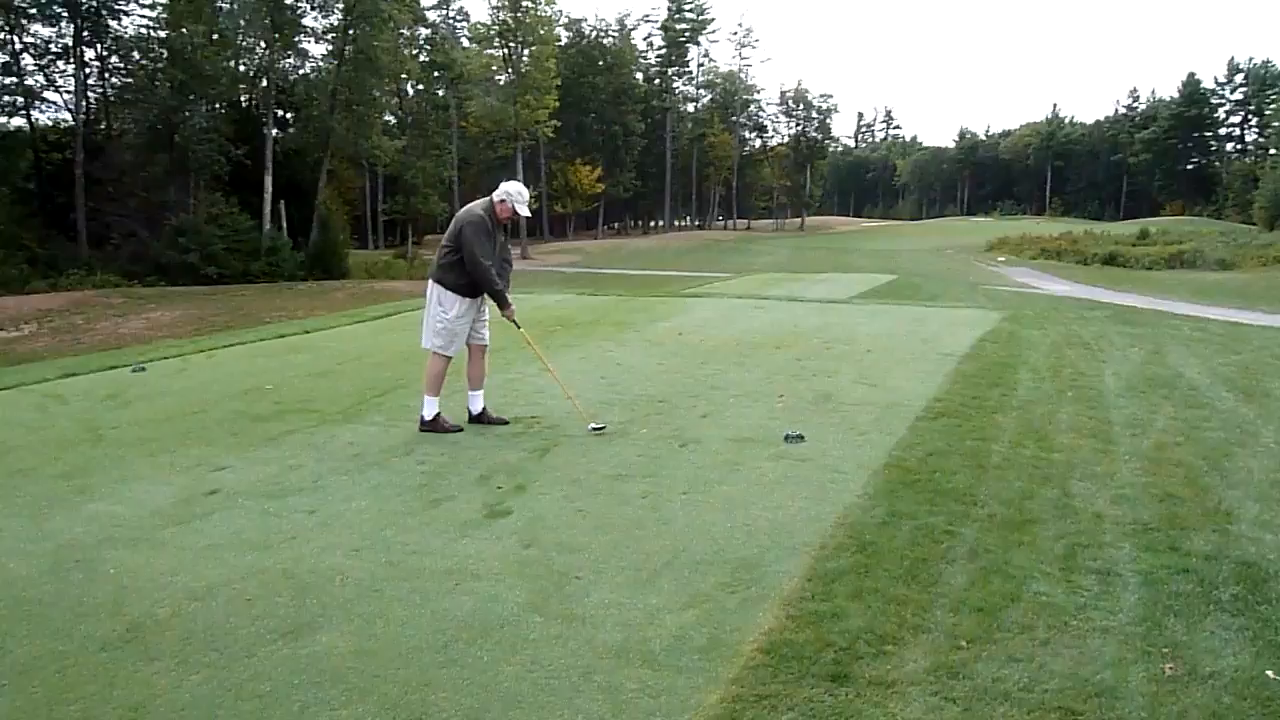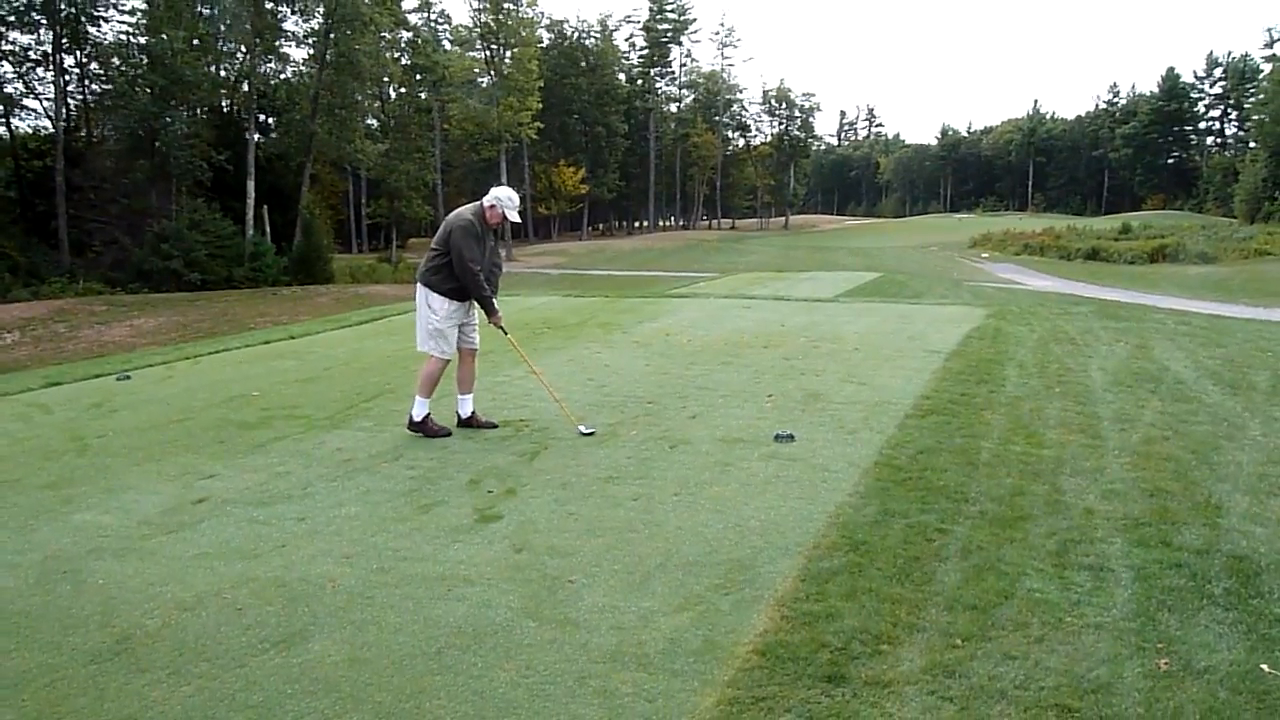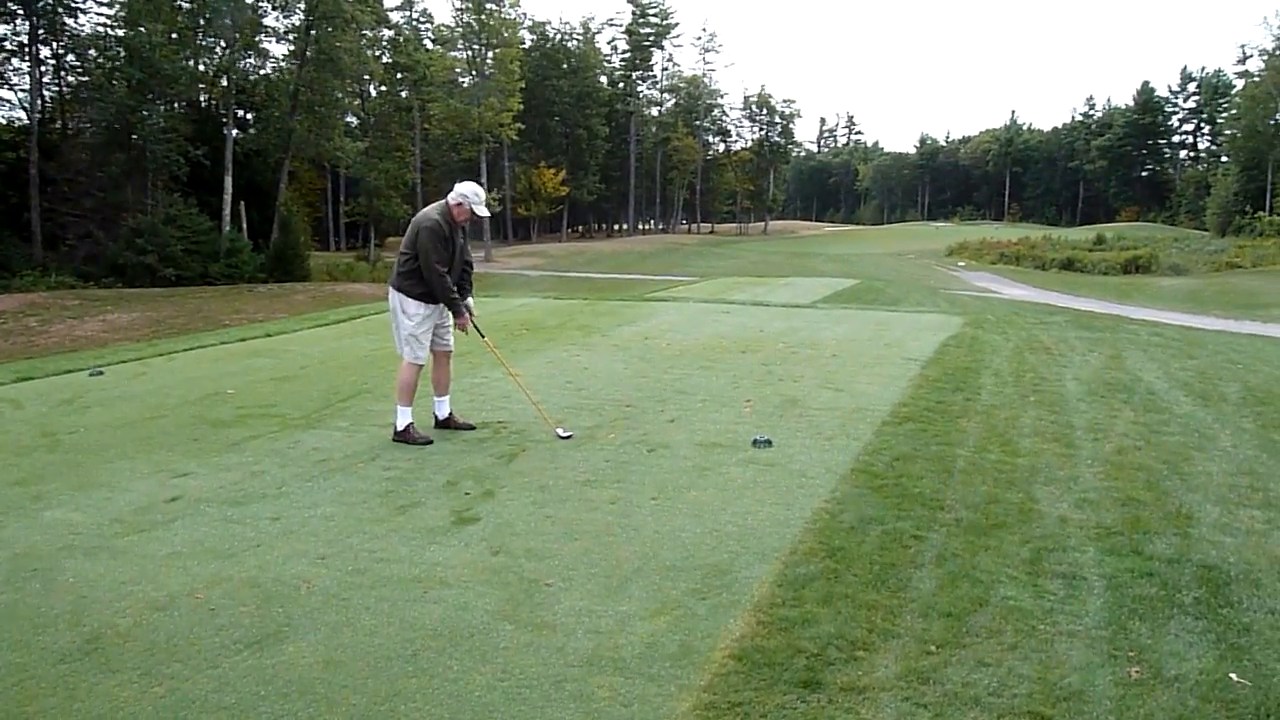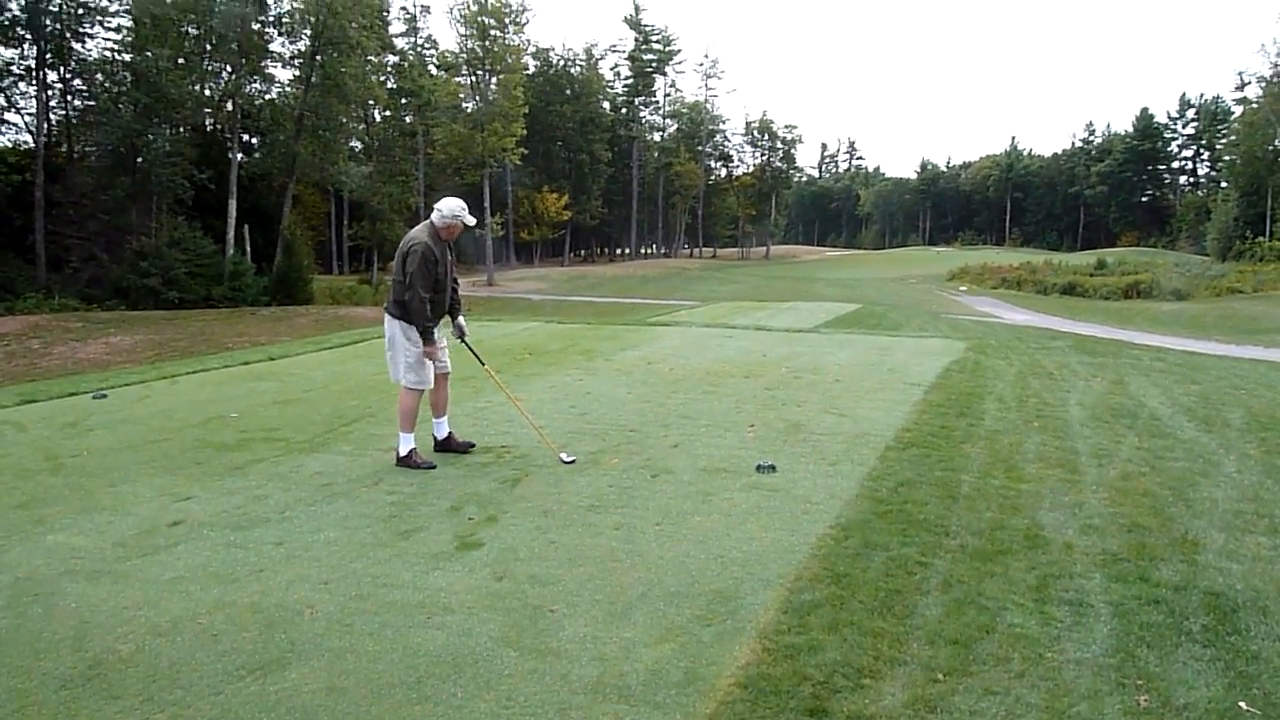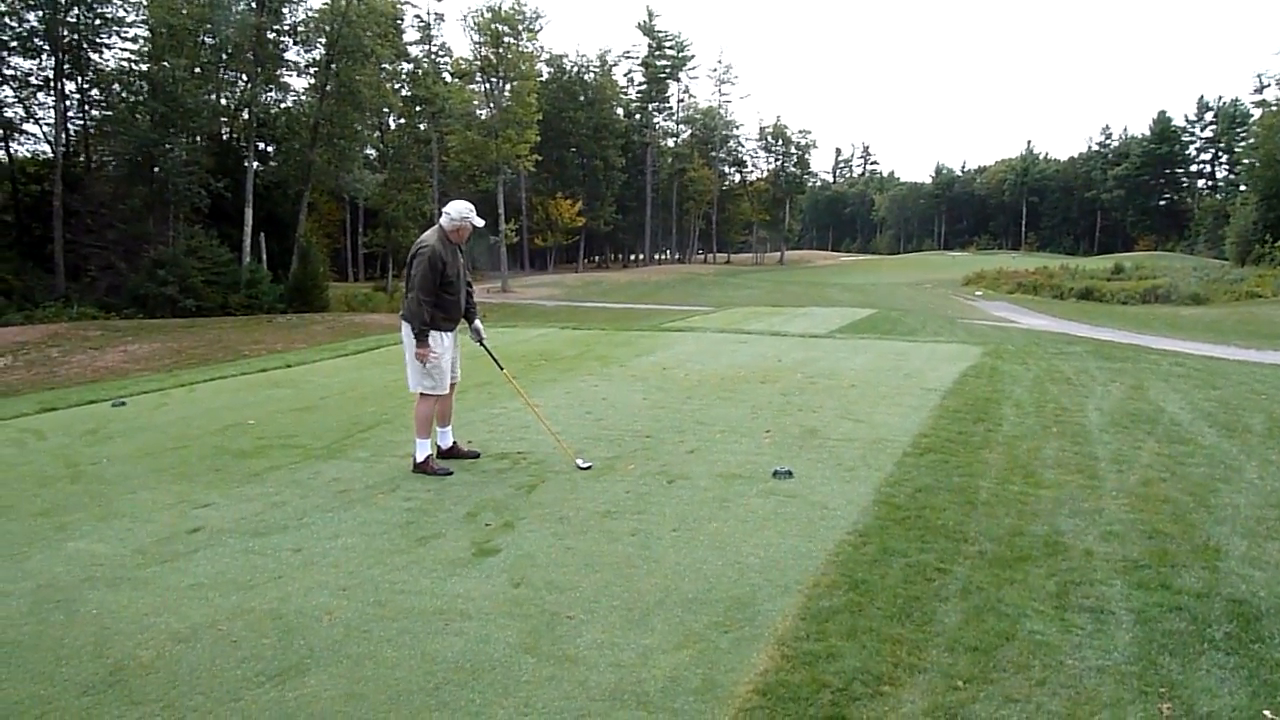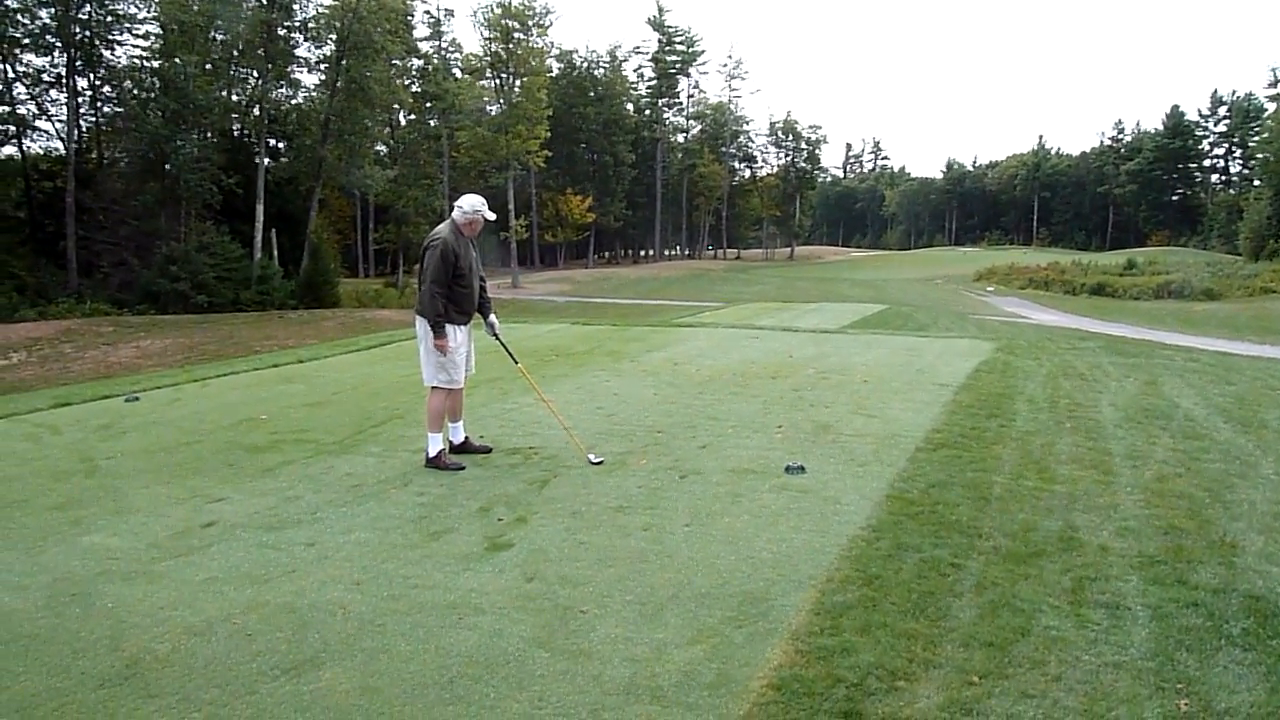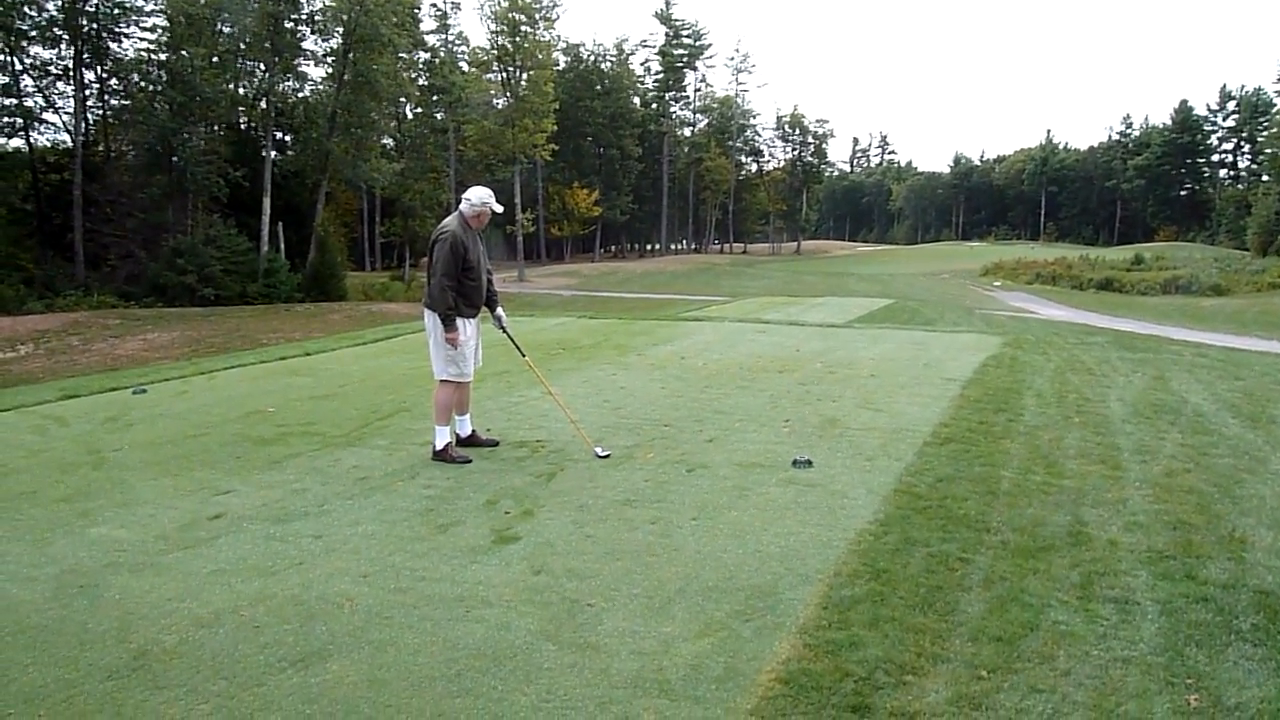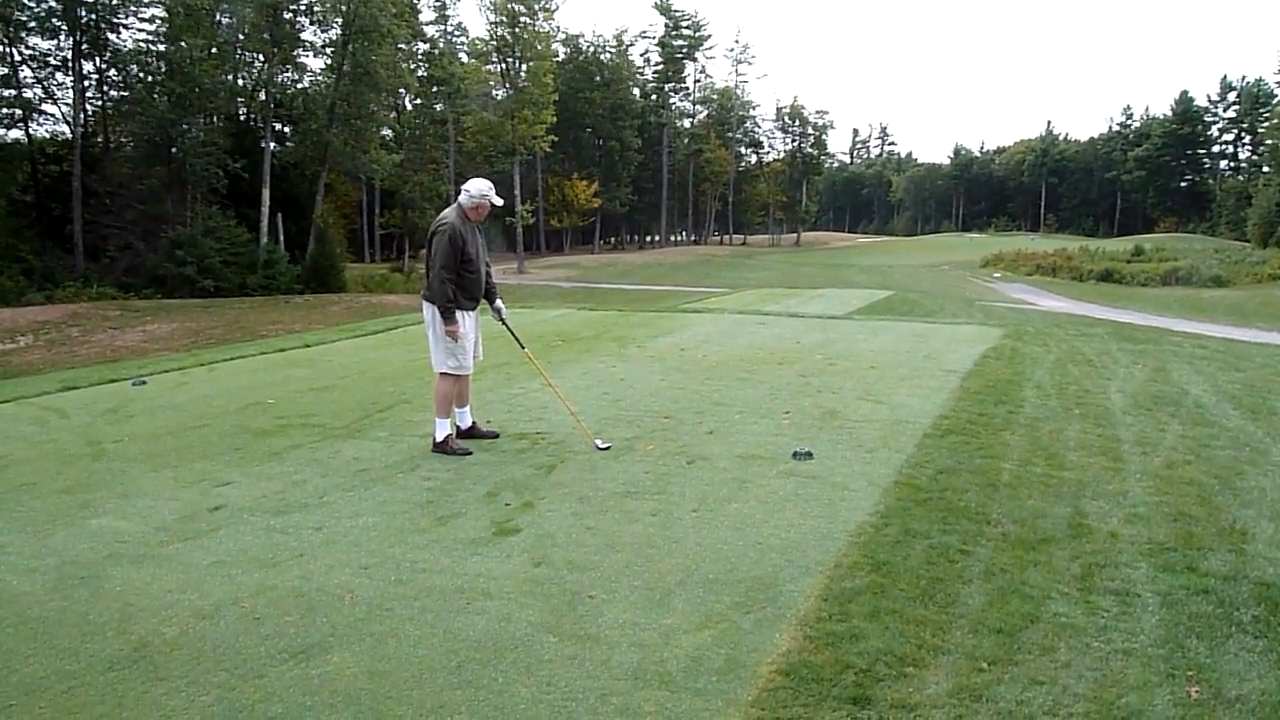
dt=0.3s
person 1, frame 1
left shoulder: (498, 220)
right shoulder: (475, 219)
left elbow: (503, 259)
right elbow: (480, 266)
left wrist: (504, 293)
right wrist: (503, 301)
left hip: (474, 293)
right hip: (450, 292)
left knee: (479, 348)
right knee: (443, 351)
left ankle: (477, 409)
right ankle: (429, 416)
person 1, frame 2
left shoulder: (489, 225)
right shoulder: (464, 224)
left elbow: (493, 264)
right elbow: (469, 271)
left wrist: (492, 299)
right wrist: (490, 308)
left hip: (463, 296)
right hip: (438, 294)
left knee: (469, 352)
right knee: (441, 354)
left ankle: (466, 413)
right ankle: (419, 416)
person 1, frame 3
left shoulder: (456, 222)
right shoulder: (431, 223)
left elbow: (464, 262)
right elbow: (435, 273)
left wrist: (466, 296)
right wrist: (457, 311)
left hip: (435, 299)
right hip: (412, 298)
left knee: (443, 353)
right knee: (415, 359)
left ankle: (443, 414)
right ankle: (402, 425)
person 1, frame 4
left shoulder: (441, 240)
right shoulder: (421, 246)
left elbow: (449, 281)
right elbow: (416, 296)
left wrist: (456, 314)
right wrist: (428, 338)
left hip: (428, 322)
right hip: (409, 323)
left knee: (440, 375)
right knee: (414, 384)
left ankle: (442, 436)
right ankle: (405, 451)
person 1, frame 5
left shoulder: (453, 245)
right shoulder: (430, 249)
left elbow: (464, 285)
right elbow: (418, 297)
left wrist: (473, 318)
right wrist: (421, 339)
left hip: (446, 328)
right hip: (428, 332)
left knee: (447, 386)
right knee: (430, 391)
left ankle: (446, 444)
right ankle: (422, 457)
person 1, frame 6
left shoulder: (465, 239)
right shoulder: (442, 242)
left elbow: (478, 280)
right elbow: (432, 290)
left wrist: (487, 312)
right wrist: (438, 331)
left hip: (460, 322)
right hip: (442, 325)
left knee: (458, 382)
right knee: (442, 385)
left ankle: (457, 439)
right ankle: (434, 451)
person 1, frame 7
left shoulder: (471, 232)
right shoulder: (451, 235)
left elbow: (484, 273)
right elbow: (441, 284)
left wrist: (494, 305)
right wrist: (449, 325)
left hip: (467, 315)
right hip: (450, 318)
left knee: (465, 375)
right knee: (450, 377)
left ankle: (465, 432)
right ankle: (441, 444)
person 1, frame 8
left shoulder: (470, 224)
right shoulder: (449, 227)
left elbow: (482, 265)
right elbow: (440, 276)
left wrist: (493, 297)
right wrist: (448, 317)
left hip: (466, 308)
right hip: (449, 310)
left knee: (464, 368)
right knee: (450, 371)
left ankle: (465, 424)
right ankle: (442, 437)
